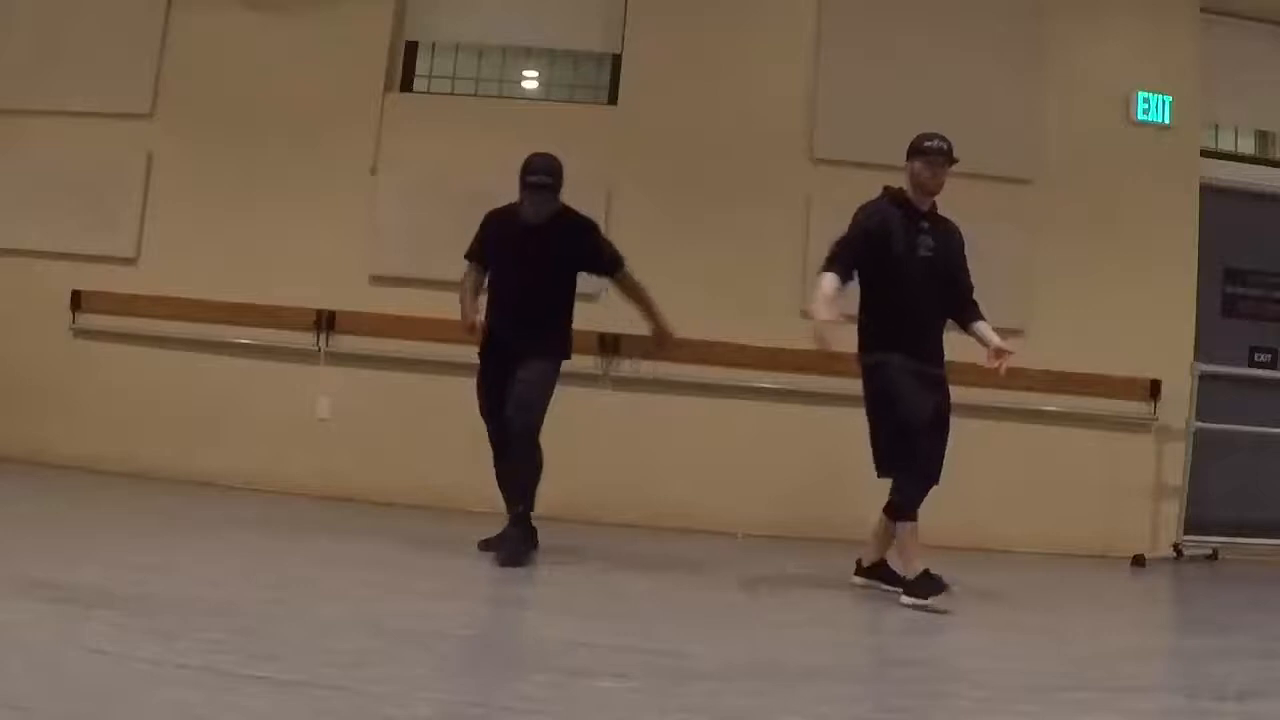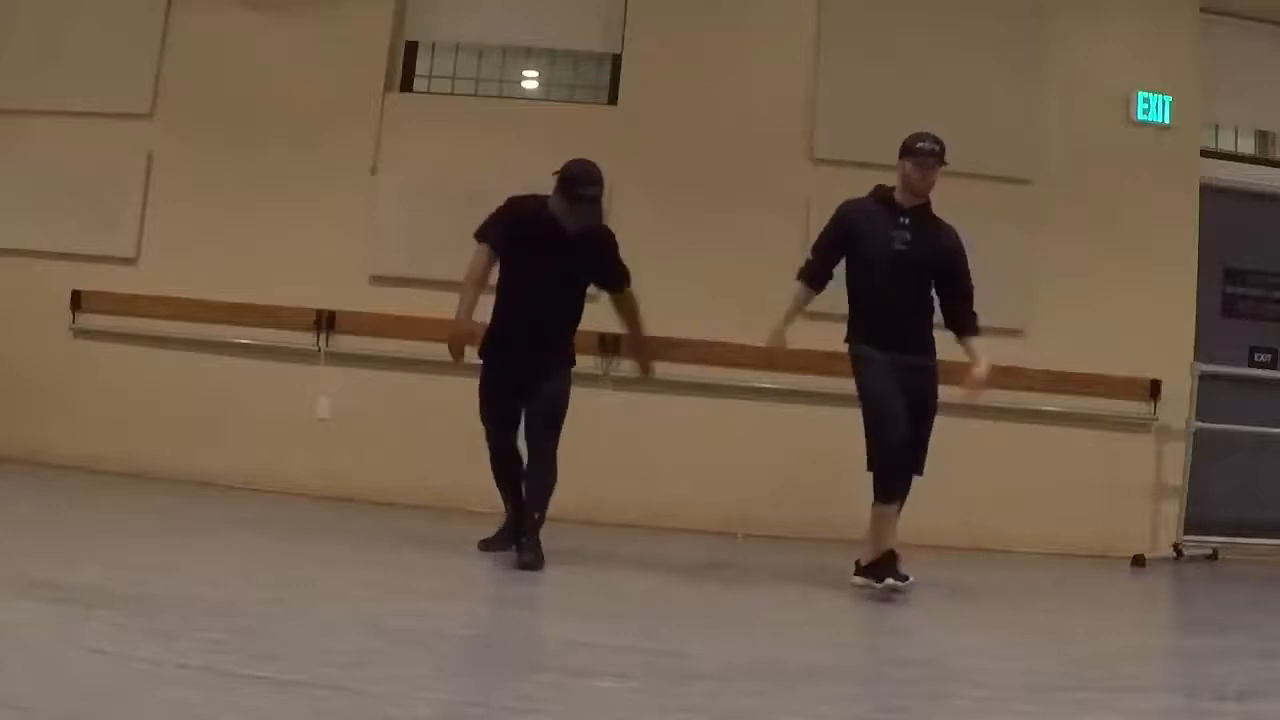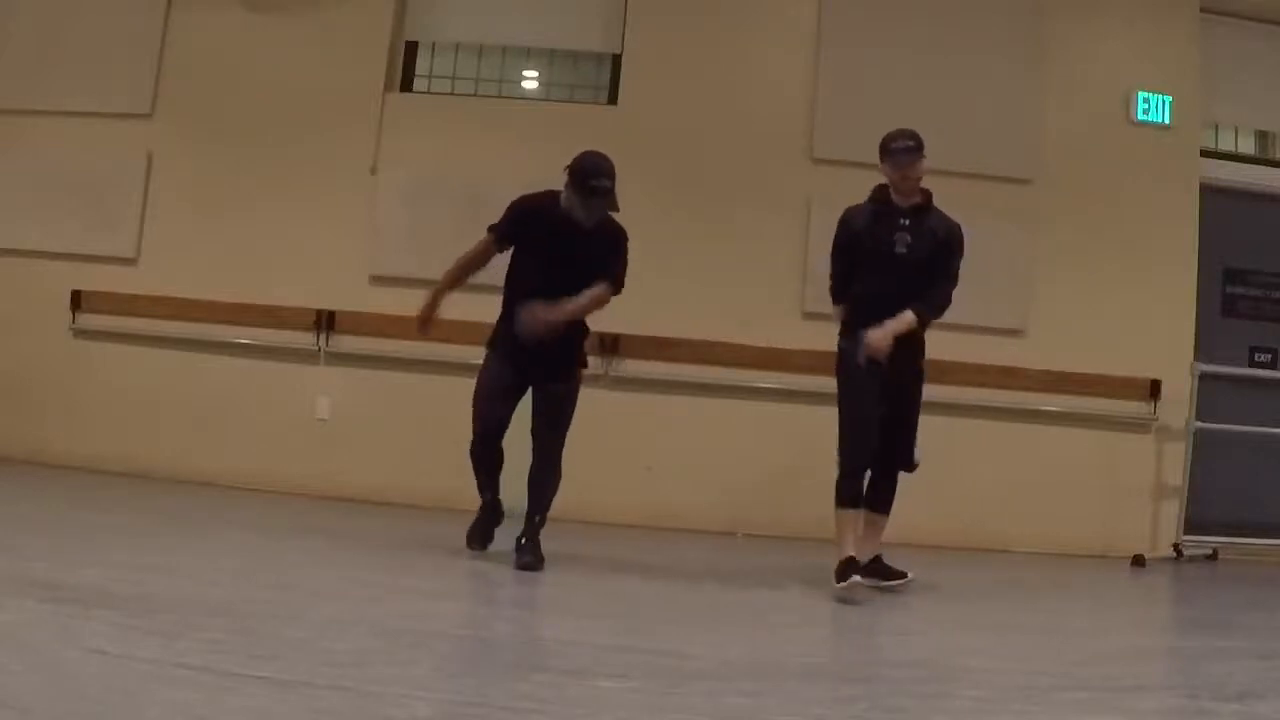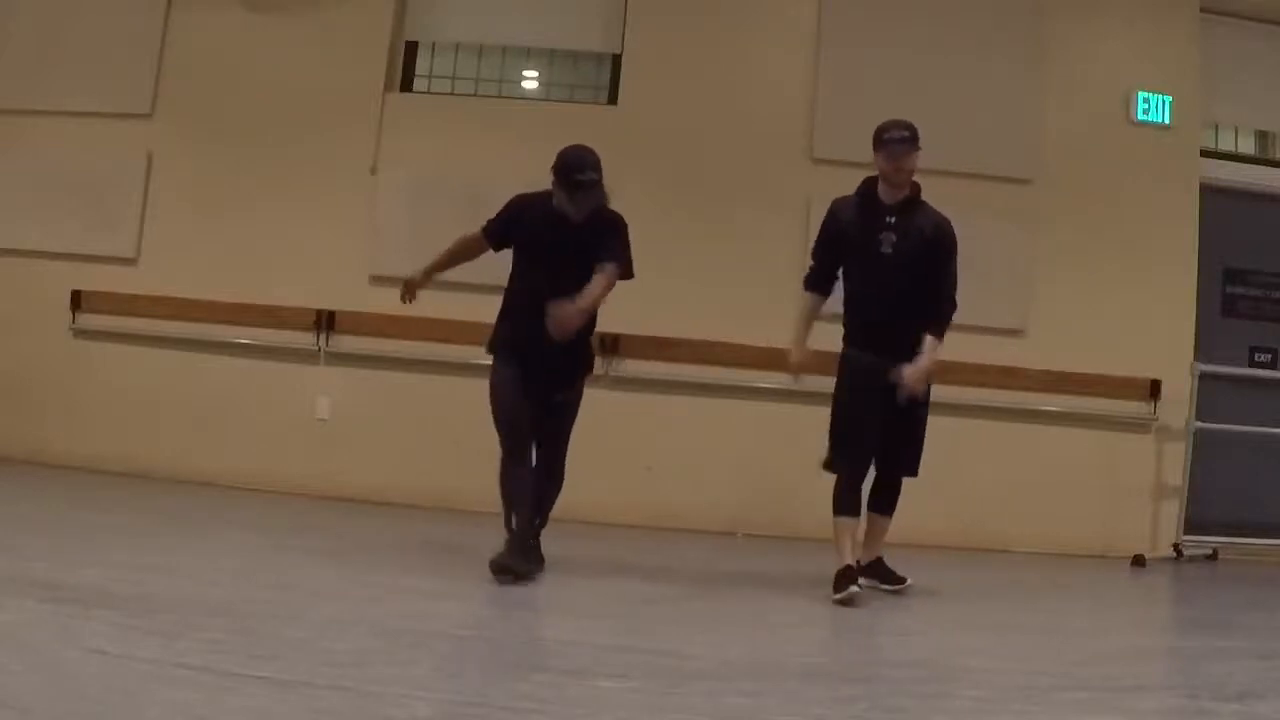
dt=0.3s
person 1, frame 1
left shoulder: (949, 235)
right shoulder: (877, 217)
left elbow: (960, 300)
right elbow: (838, 265)
left wrist: (990, 337)
right wrist: (821, 306)
left hip: (931, 364)
right hip: (887, 359)
left knee: (921, 467)
right knee: (909, 461)
left ankle: (872, 560)
right ankle: (913, 572)
person 1, frame 2
left shoulder: (944, 238)
right shoulder: (856, 215)
left elbow: (958, 305)
right elbow: (815, 273)
left wrist: (978, 356)
right wrist: (784, 323)
left hip: (919, 359)
right hip: (871, 352)
left knee: (905, 454)
right knee: (891, 442)
left ankle: (872, 558)
right ankle: (884, 550)
person 1, frame 3
left shoulder: (945, 230)
right shoulder: (857, 220)
left elbow: (939, 297)
left wrist: (892, 330)
left hip: (906, 355)
right hip: (859, 352)
left knee: (890, 459)
right knee: (857, 452)
left ankle: (869, 555)
right ankle: (847, 555)
person 1, frame 4
left shoulder: (935, 227)
right shoulder: (845, 213)
left elbow: (942, 303)
right elbow: (820, 278)
left wrist: (925, 362)
right wrist: (800, 338)
left hip: (912, 363)
right hip: (861, 356)
left knee: (895, 464)
right knee: (852, 460)
left ankle: (871, 557)
right ankle: (846, 565)
person 2, frame 1
left shoulder: (577, 230)
right shoulder: (497, 223)
left elbow: (620, 274)
right elbow: (474, 272)
left wrist: (654, 318)
right wrist: (469, 307)
left hip: (542, 350)
right hip: (496, 347)
left knee: (522, 428)
right knee: (500, 436)
left ankle: (520, 526)
right ankle: (518, 524)
person 2, frame 2
left shoulder: (599, 241)
right shoulder: (519, 214)
left elbow: (621, 296)
right elbow: (483, 258)
left wrist: (640, 347)
right wrist: (464, 313)
left hip: (552, 360)
right hip: (502, 349)
left knee: (543, 446)
right knee: (500, 439)
left ankle: (531, 536)
right ankle: (517, 519)
person 2, frame 3
left shoulder: (612, 237)
right shoulder: (530, 210)
left elbow: (602, 291)
right elbow: (485, 250)
left wrist: (557, 313)
right wrist: (439, 294)
left hip: (563, 356)
right hip: (508, 347)
left knee: (548, 449)
right knee: (485, 432)
left ankle: (530, 536)
right ankle: (490, 506)
person 2, frame 4
left shoulder: (609, 227)
right shoulder: (524, 210)
left elbow: (607, 275)
right elbow: (476, 242)
left wrist: (579, 308)
right wrist: (426, 274)
left hip: (566, 359)
right hip: (514, 351)
left knee: (551, 453)
right knee: (515, 445)
left ankle: (531, 539)
right ankle: (516, 542)
